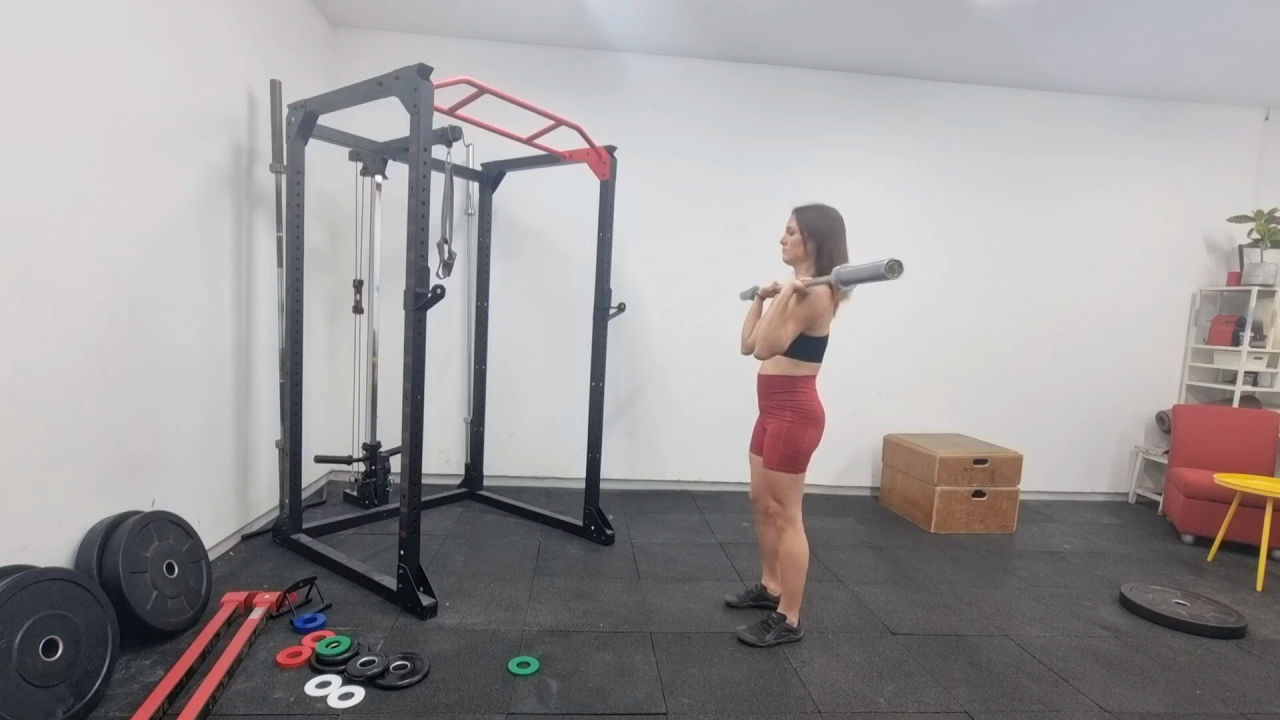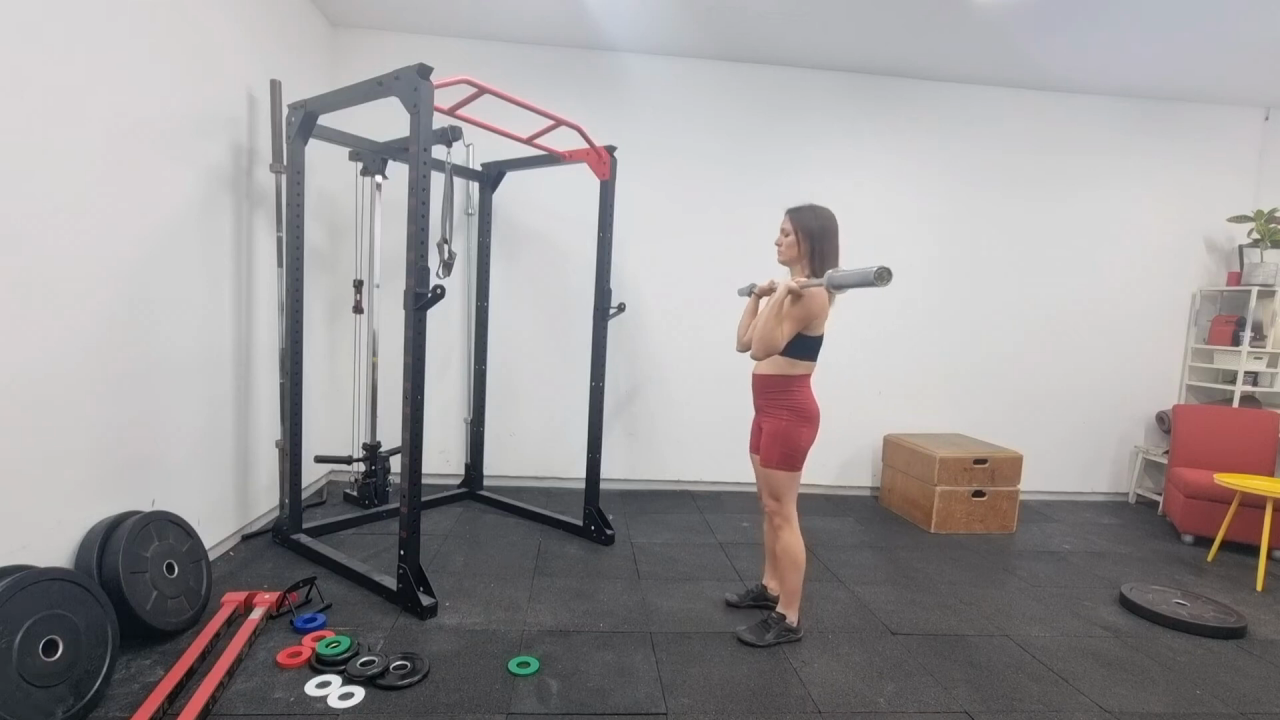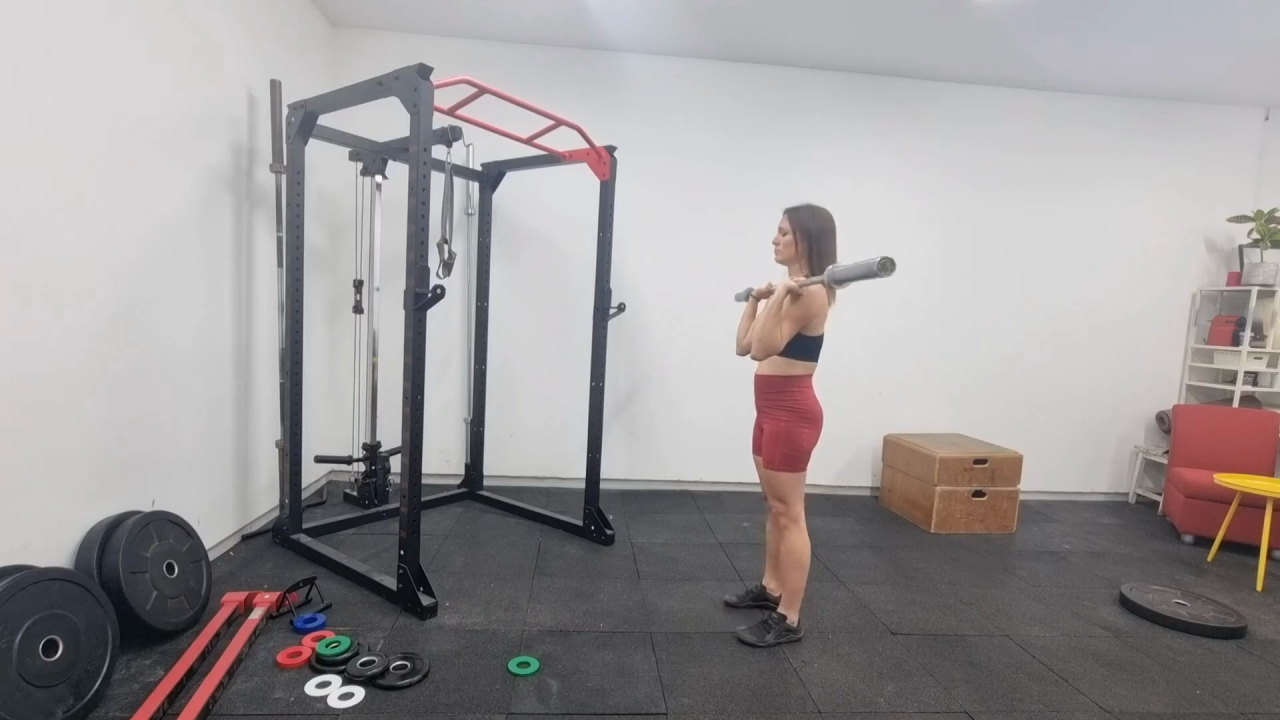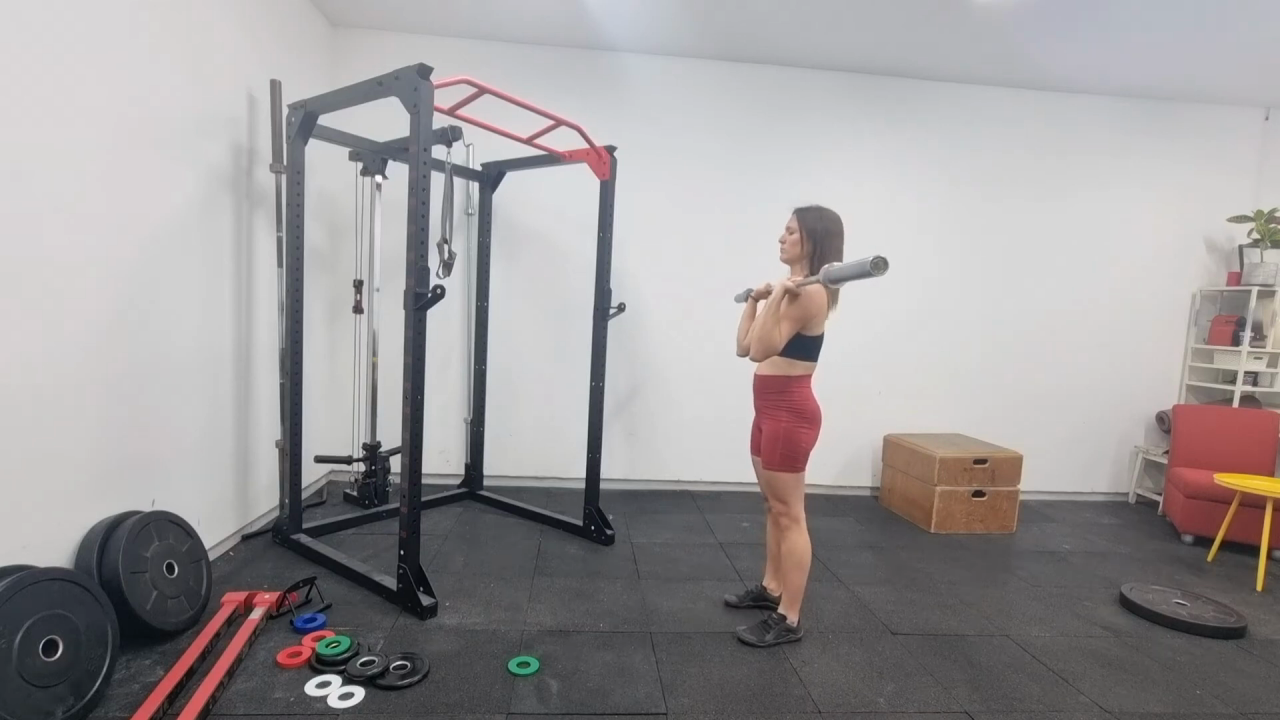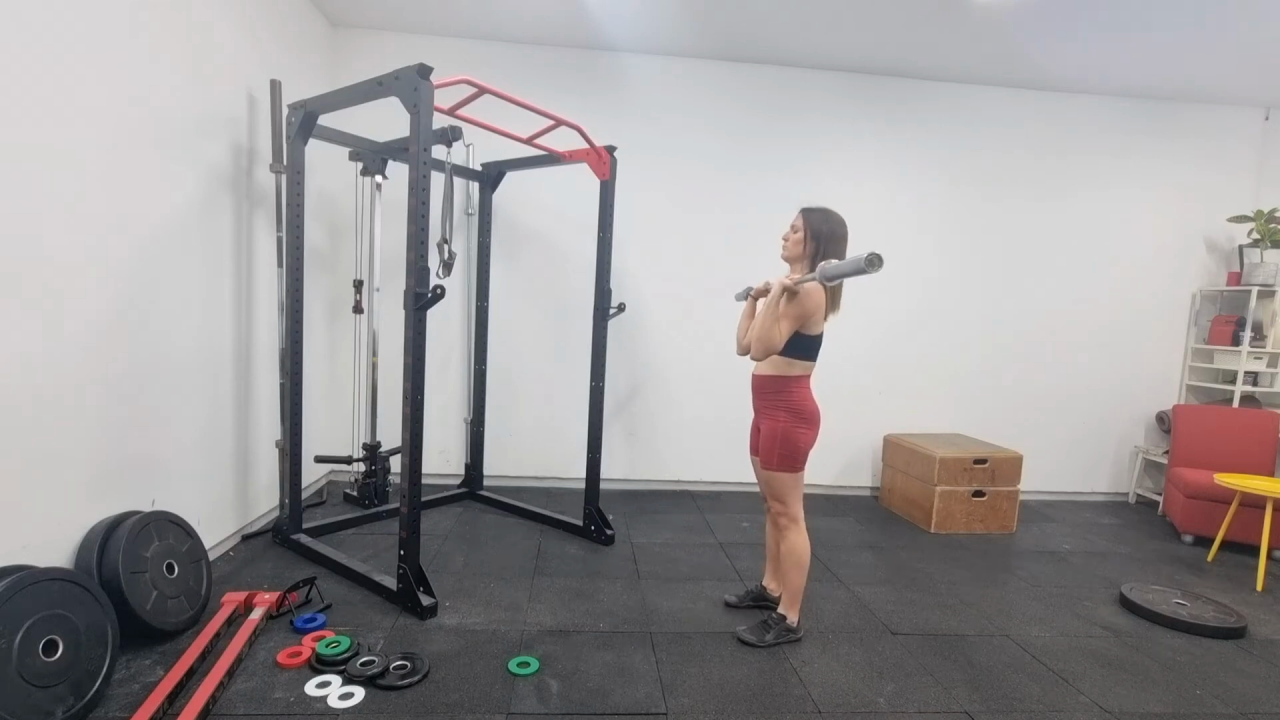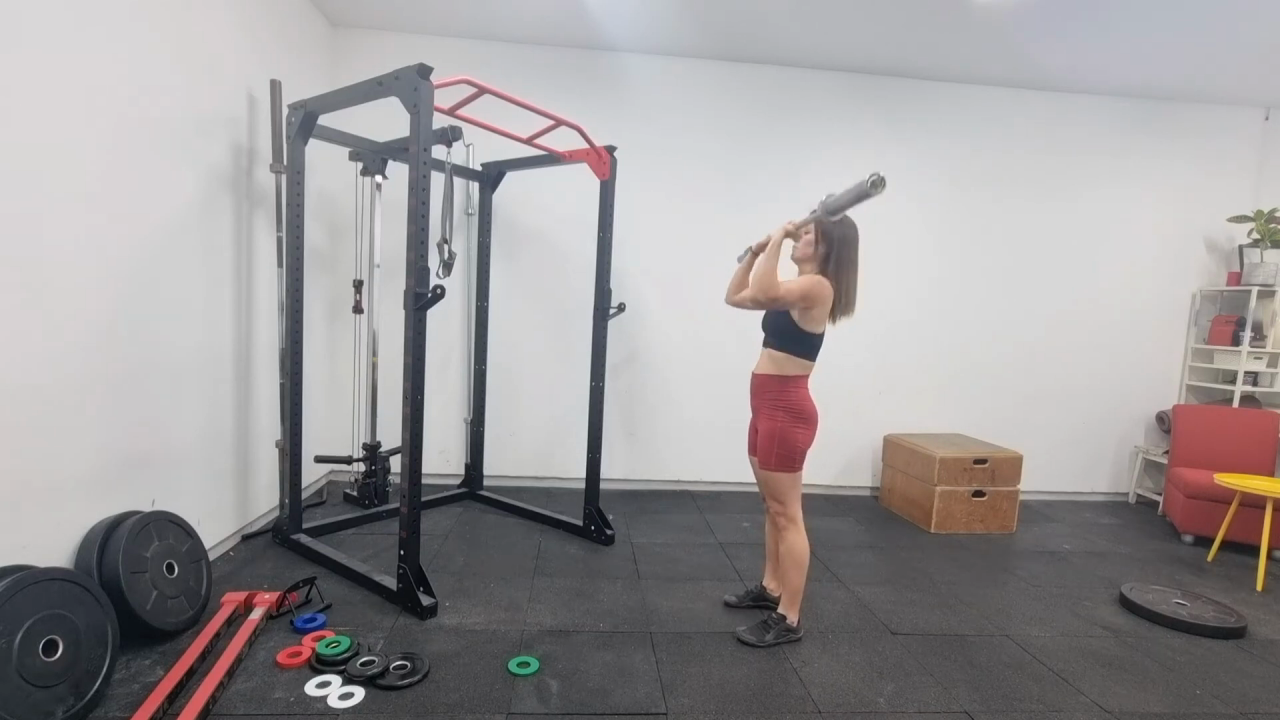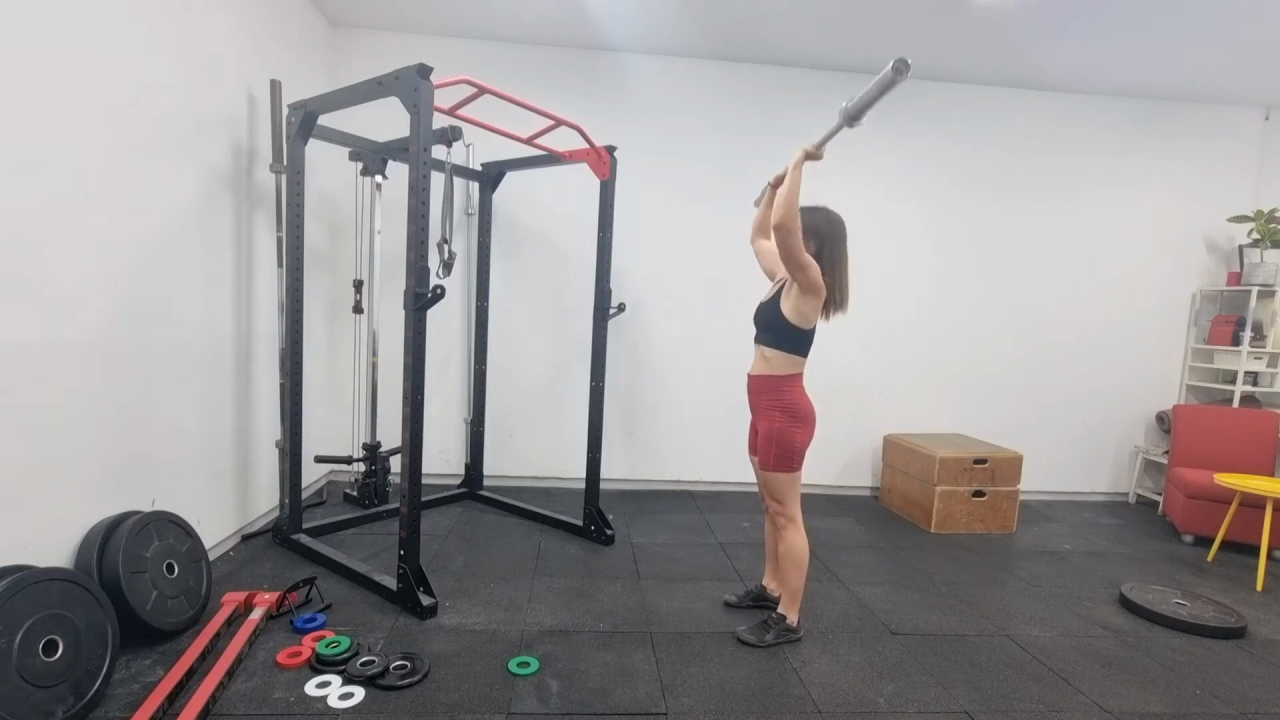
dt=0.5s
person 1, frame 1
left shoulder: (815, 293)
right shoulder: (795, 290)
left elbow: (766, 348)
right elbow: (749, 343)
left wrist: (785, 295)
right wrist: (761, 298)
left hip: (794, 412)
right hip: (774, 410)
left knee: (785, 516)
right knee: (761, 503)
left ankle: (788, 620)
right ankle: (770, 587)
person 1, frame 2
left shoulder: (810, 294)
right shoulder: (790, 288)
left elbow: (763, 348)
right elbow: (744, 341)
left wrist: (780, 296)
right wrist: (757, 296)
left hip: (790, 411)
right hip: (770, 408)
left knee: (783, 513)
right knee: (770, 506)
left ankle: (788, 619)
right ankle: (770, 587)
person 1, frame 3
left shoulder: (809, 293)
right shoulder: (790, 290)
left elbow: (763, 349)
right elbow: (745, 345)
left wrist: (779, 296)
right wrist: (756, 300)
left hip: (791, 411)
right hip: (771, 410)
left knee: (789, 515)
right knee: (774, 507)
left ankle: (788, 619)
right ankle: (771, 587)
person 1, frame 4
left shoulder: (810, 293)
right shoulder: (791, 290)
left elbow: (762, 350)
right elbow: (745, 346)
left wrist: (777, 296)
right wrist: (755, 300)
left hip: (790, 411)
right hip: (770, 409)
left knee: (789, 515)
right knee: (774, 507)
left ankle: (788, 619)
right ankle: (771, 588)
person 1, frame 5
left shoulder: (808, 292)
right shoulder: (791, 288)
left elbow: (763, 348)
right elbow: (744, 345)
left wrist: (775, 294)
right wrist: (755, 298)
left hip: (789, 411)
right hip: (769, 409)
left knee: (788, 515)
right knee: (773, 508)
left ankle: (788, 619)
right ankle: (771, 587)
person 1, frame 6
left shoulder: (817, 287)
right shoulder: (795, 290)
left elbow: (765, 291)
right elbow: (735, 296)
left wrist: (776, 240)
right wrist: (757, 251)
left hip: (787, 408)
right hip: (768, 406)
left knee: (787, 514)
right knee: (773, 508)
left ankle: (788, 619)
right ankle: (771, 588)
person 1, frame 7
left shoulder: (810, 283)
right shoulder: (786, 280)
left elbow: (781, 225)
right elbow: (760, 234)
left wrist: (798, 165)
right wrist: (774, 187)
left hip: (784, 409)
right hip: (767, 408)
left knee: (787, 515)
right knee: (773, 508)
left ankle: (788, 619)
right ankle: (771, 587)
